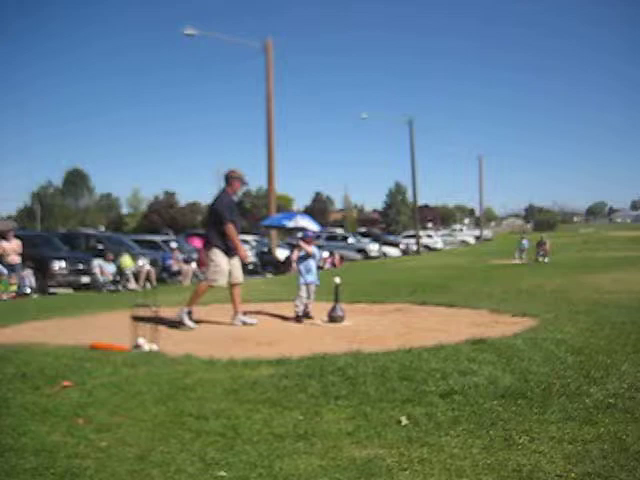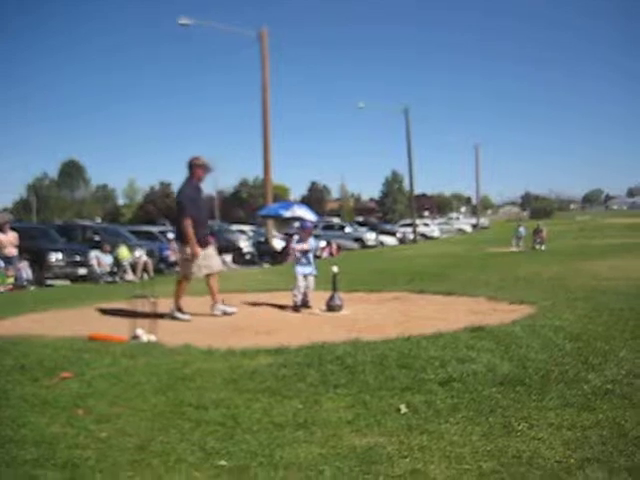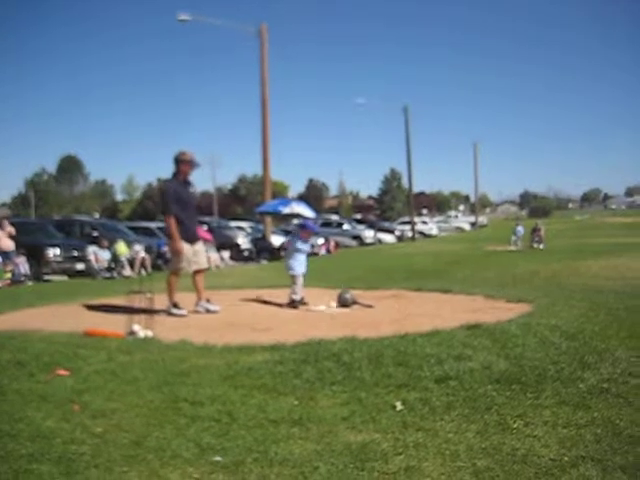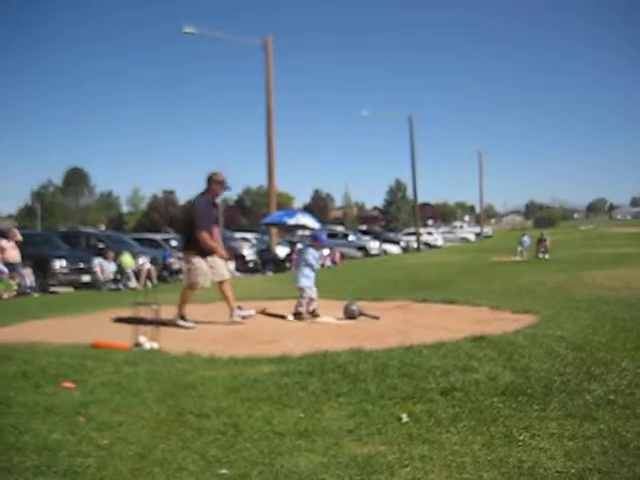
dt=0.5s
person 1, frame 1
left shoulder: (228, 200)
right shoulder: (224, 200)
right elbow: (228, 226)
left wrist: (237, 248)
right wrist: (240, 247)
left hip: (229, 249)
right hip: (217, 248)
left knee: (236, 281)
right knee: (211, 281)
left ankle: (238, 315)
right ankle: (186, 310)
person 1, frame 2
left shoulder: (196, 189)
right shoulder: (186, 191)
right elbow: (185, 220)
left wrist: (206, 238)
right wrist: (193, 244)
left hip: (203, 240)
right hip: (191, 241)
left knee: (212, 270)
right knee: (186, 275)
left ankle: (217, 305)
right ankle: (176, 308)
person 1, frame 3
left shoulder: (188, 185)
right shoulder: (170, 188)
right elbow: (169, 217)
left wrist: (197, 232)
right wrist: (177, 241)
left hip: (194, 237)
right hip: (180, 237)
left knee: (200, 268)
right knee: (176, 270)
left ankle: (201, 302)
right ankle: (172, 304)
person 1, frame 4
left shoulder: (213, 204)
right shoulder: (199, 204)
right elbow: (200, 233)
left wrist: (221, 248)
right wrist: (217, 250)
left hip: (210, 250)
right hip: (195, 251)
left knee: (224, 278)
right knee: (193, 284)
left ankle: (235, 311)
right ankle: (180, 316)
